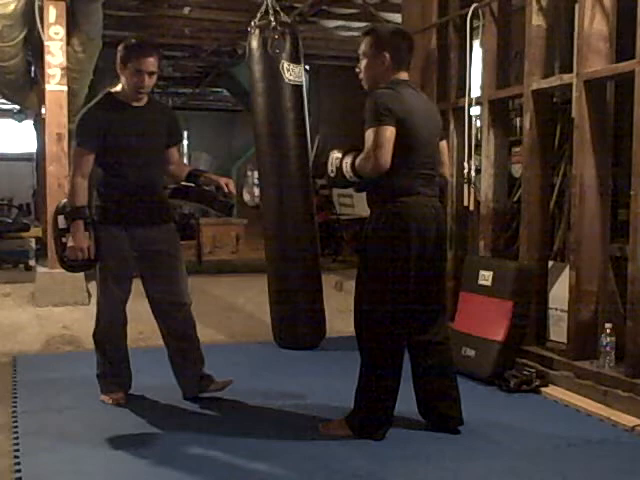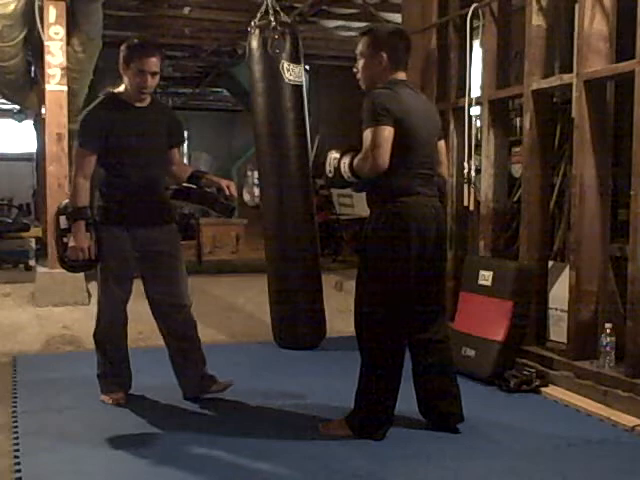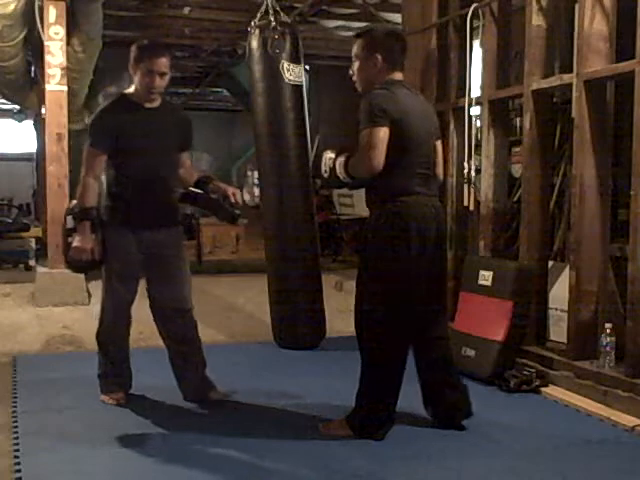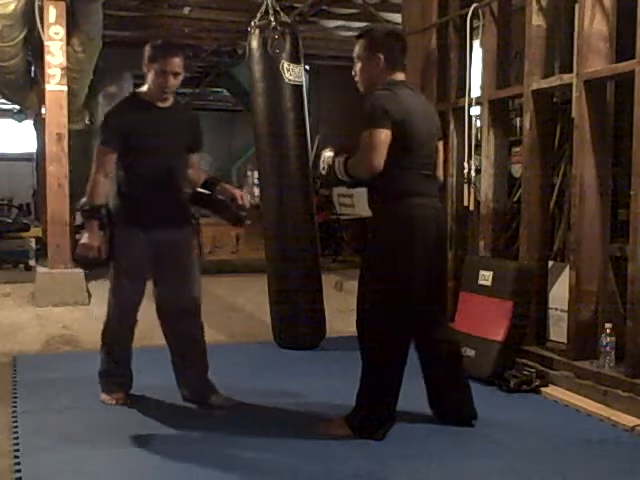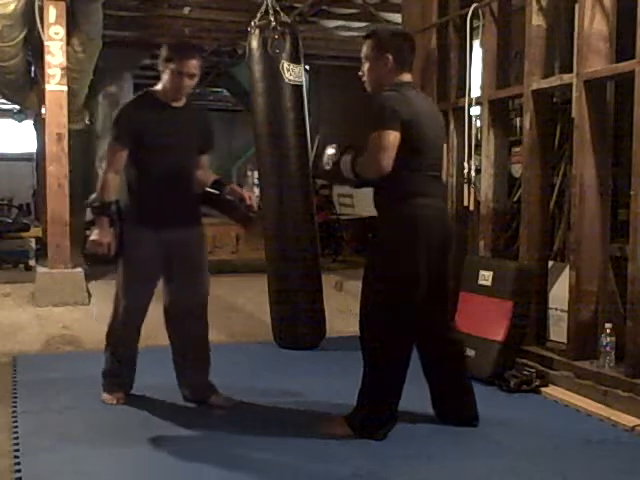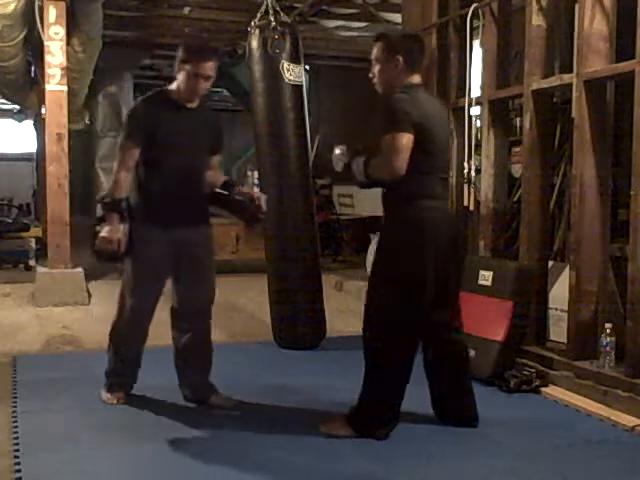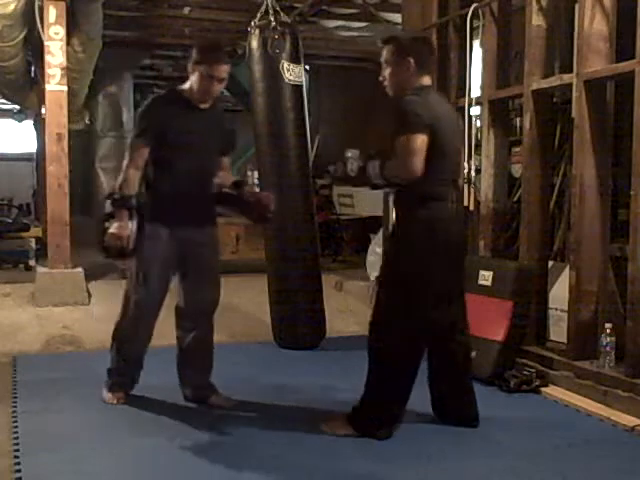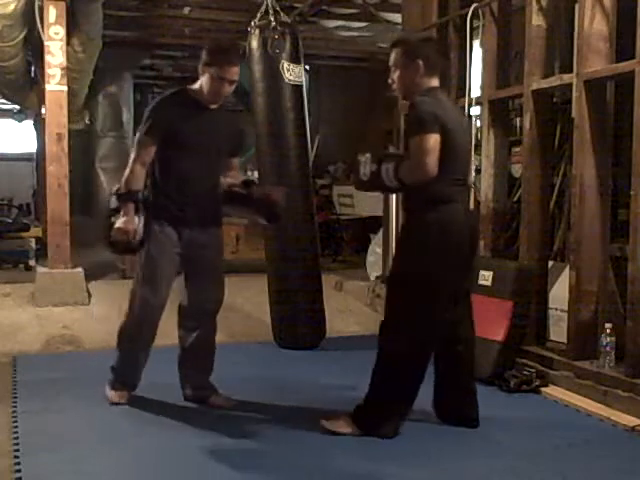
dt=0.1s
person 1, frame 1
left shoulder: (382, 99)
right shoulder: (427, 105)
left elbow: (377, 161)
right elbow: (442, 169)
left wrist: (344, 165)
left hip: (397, 218)
right hip: (431, 214)
left knee: (380, 320)
right knee: (428, 319)
left ankle: (368, 419)
right ankle: (443, 410)
person 1, frame 2
left shoulder: (380, 99)
right shoulder: (425, 104)
left elbow: (376, 161)
right elbow: (440, 169)
left wrist: (343, 165)
left hip: (396, 217)
right hip: (430, 213)
left knee: (380, 320)
right knee: (428, 317)
left ankle: (369, 419)
right ankle: (443, 409)
person 1, frame 3
left shoulder: (378, 100)
right shoulder: (422, 105)
left elbow: (371, 162)
left wrist: (337, 166)
left hip: (397, 218)
right hip: (429, 213)
left knee: (381, 320)
right knee: (428, 316)
left ankle: (369, 419)
right ankle: (450, 404)
person 1, frame 4
left shoulder: (380, 101)
right shoulder: (424, 105)
left elbow: (371, 162)
left wrist: (335, 165)
left hip: (399, 218)
right hip: (430, 213)
left knee: (382, 320)
right knee: (431, 316)
left ankle: (369, 419)
right ankle: (455, 403)
person 1, frame 5
left shoulder: (389, 102)
right shoulder: (427, 105)
left elbow: (381, 163)
left wrist: (343, 165)
right wrist: (359, 167)
left hip: (406, 219)
right hip: (434, 215)
left knee: (385, 321)
right knee: (435, 318)
left ankle: (370, 419)
right ankle: (458, 405)
person 1, frame 6
left shoulder: (400, 103)
right shoulder: (436, 107)
left elbow: (394, 165)
left wrist: (352, 164)
right wrist: (368, 169)
left hip: (413, 220)
right hip: (442, 217)
left knee: (390, 322)
right knee: (440, 318)
left ankle: (371, 418)
right ankle: (458, 406)
person 1, frame 7
left shoulder: (412, 105)
right shoulder: (443, 107)
left elbow: (410, 167)
right wrist: (387, 169)
left hip: (424, 222)
right hip: (450, 218)
left knee: (396, 321)
right knee: (446, 317)
left ankle: (371, 418)
right ankle: (458, 406)
person 1, frame 8
left shoulder: (423, 107)
right shoulder: (452, 110)
left elbow: (424, 168)
left wrist: (382, 173)
right wrist: (395, 171)
left hip: (433, 223)
right hip: (459, 219)
left knee: (406, 323)
right knee: (453, 317)
left ankle: (376, 417)
right ankle: (460, 406)
person 2, frame 1
left shoulder: (164, 116)
right shoulder: (97, 116)
right elbow: (80, 176)
left wrist: (205, 177)
right wrist: (78, 227)
left hip: (159, 224)
right hip: (113, 227)
left knee: (175, 302)
right knee: (111, 308)
left ankle: (194, 379)
right ankle: (114, 382)
person 2, frame 2
left shoulder: (166, 117)
right shoulder: (99, 116)
right elbow: (82, 176)
left wrist: (206, 179)
right wrist: (79, 227)
left hip: (160, 224)
right hip: (115, 227)
left knee: (175, 303)
right knee: (112, 308)
left ankle: (196, 379)
right ankle: (114, 383)
person 2, frame 3
left shoulder: (176, 119)
right shoulder: (110, 117)
right elbow: (92, 176)
left wrist: (211, 184)
right wrist: (84, 229)
left hip: (167, 227)
right hip: (122, 229)
left knee: (177, 307)
right knee: (116, 309)
left ankle: (196, 384)
right ankle: (114, 383)
person 2, frame 4
left shoulder: (187, 119)
right shoulder: (122, 115)
right elbow: (102, 173)
left wrist: (219, 186)
right wrist: (92, 225)
left hip: (177, 227)
right hip: (132, 228)
left knee: (185, 307)
right knee: (122, 308)
left ankle: (197, 386)
right ankle: (115, 383)
person 2, frame 5
left shoulder: (198, 119)
right shoulder: (134, 112)
right elbow: (113, 171)
left wrist: (226, 188)
right wrist: (102, 222)
left hip: (186, 226)
right hip: (141, 227)
left knee: (191, 307)
right knee: (129, 306)
left ankle: (197, 385)
right ankle: (116, 382)
person 2, frame 6
left shoulder: (210, 121)
right shoulder: (147, 111)
right elbow: (125, 169)
left wrist: (235, 189)
right wrist: (113, 218)
left hip: (195, 226)
right hip: (151, 225)
left knee: (196, 307)
right knee: (136, 305)
left ankle: (197, 385)
right ankle: (118, 382)
person 2, frame 7
left shoulder: (220, 121)
right shoulder: (158, 110)
right elbow: (134, 166)
left wrist: (246, 193)
right wrist: (121, 217)
left hip: (201, 226)
right hip: (157, 224)
left knee: (201, 306)
right knee: (141, 303)
left ankle: (197, 384)
right ankle: (119, 382)
person 2, frame 8
left shoulder: (231, 121)
right shoulder: (168, 108)
right elbow: (140, 162)
right wrist: (128, 209)
left hip: (208, 226)
right hip: (165, 223)
left knee: (205, 306)
right knee: (148, 302)
left ankle: (197, 384)
right ankle: (122, 380)
